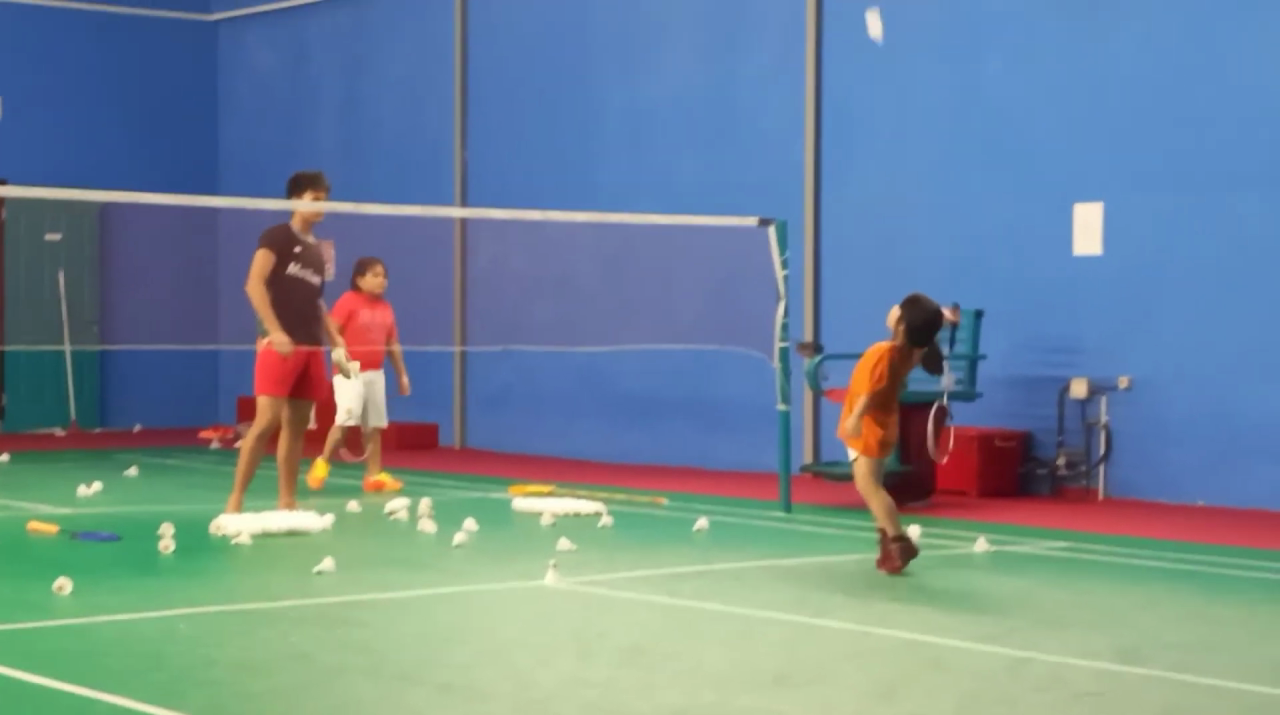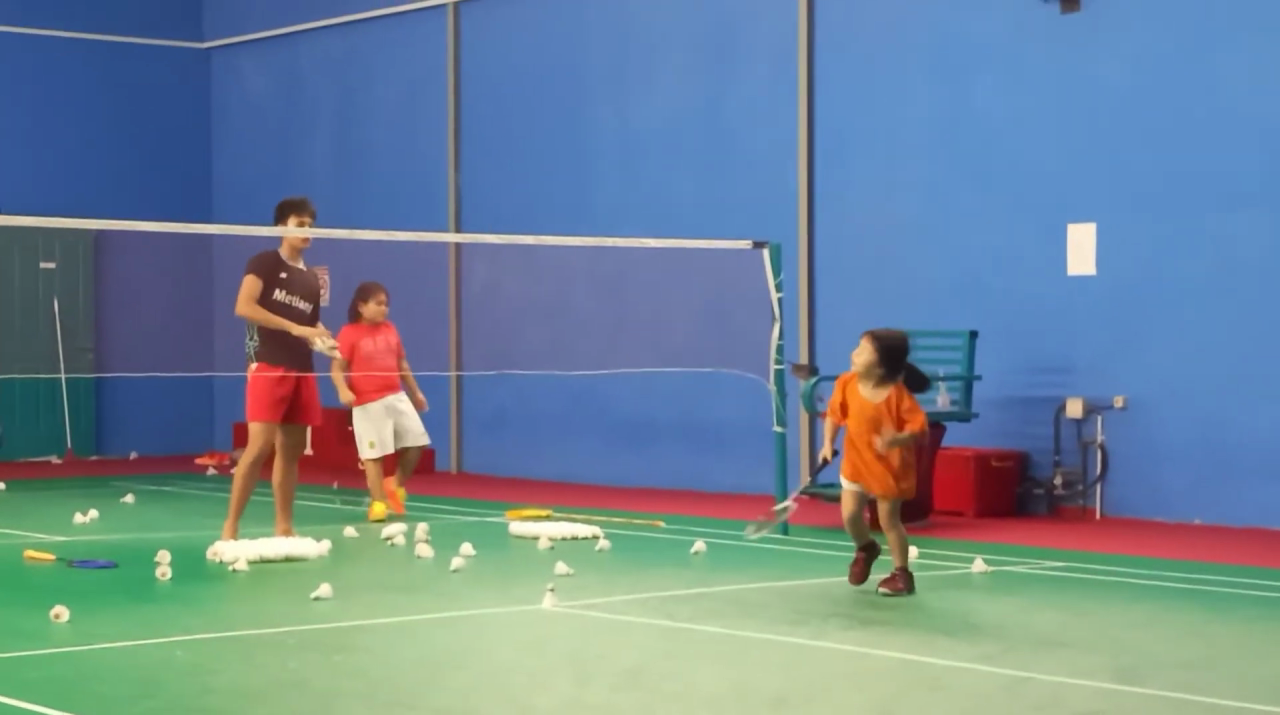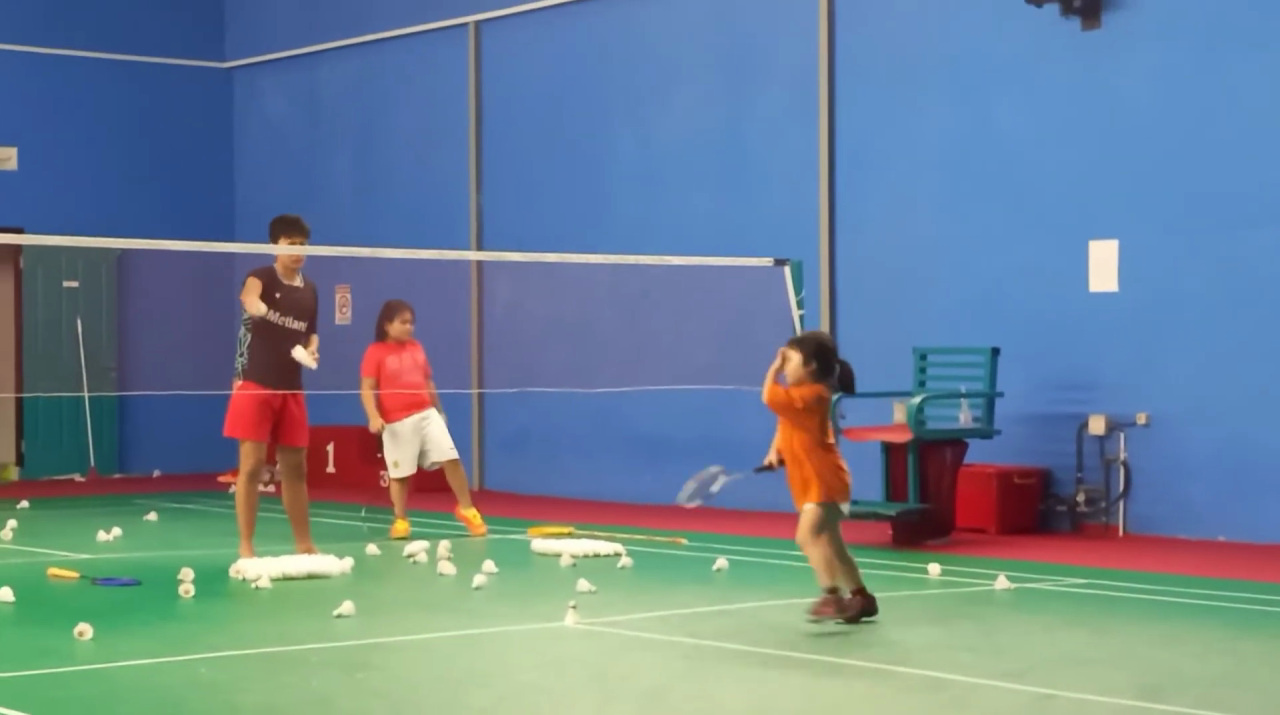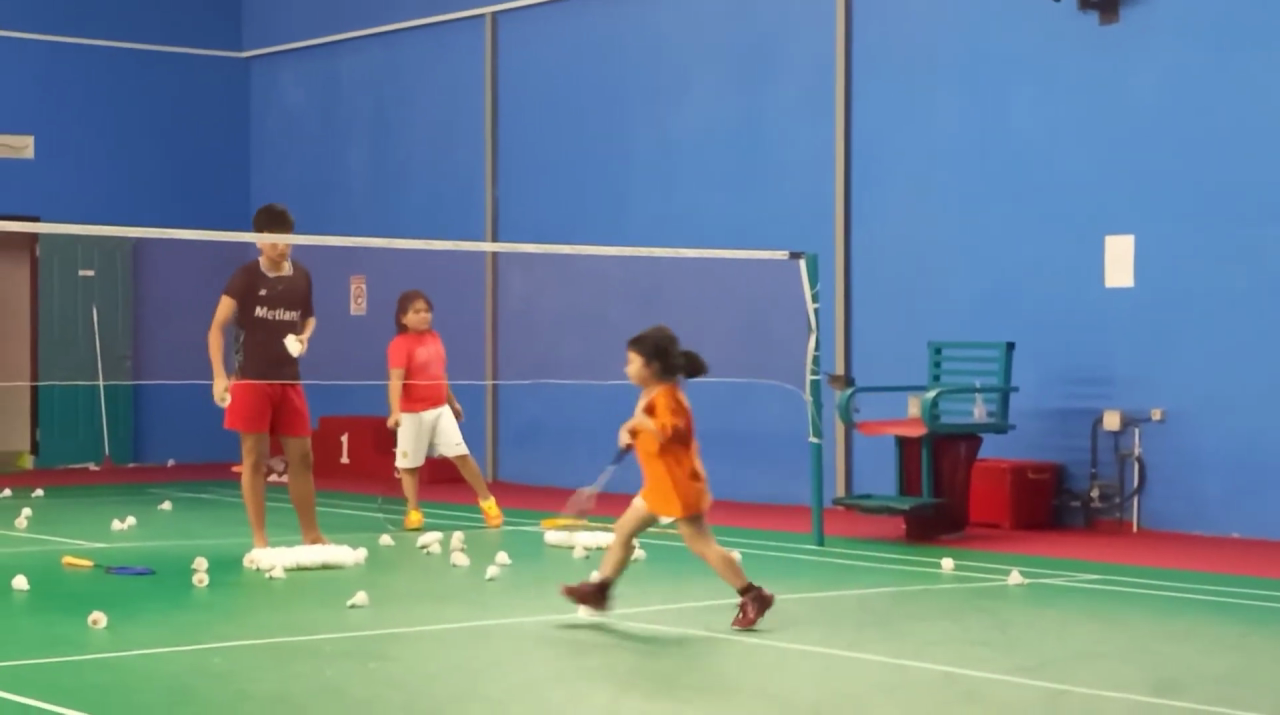
dt=0.5s
person 1, frame 1
left shoulder: (317, 252)
right shoulder: (276, 237)
right elbow: (254, 284)
left wrist: (337, 343)
right wrist: (276, 332)
left hip: (311, 347)
right hip: (278, 346)
left knee: (296, 425)
right knee: (265, 422)
left ankle: (287, 501)
right ankle: (235, 499)
person 1, frame 2
left shoulder: (311, 278)
right shoulder: (264, 263)
right elbow: (243, 307)
left wrist: (325, 339)
right wrist: (294, 328)
left hip: (302, 371)
right hip: (267, 367)
left knee: (291, 450)
right knee: (259, 447)
left ankle: (284, 527)
right ankle: (230, 526)
person 1, frame 3
left shoulder: (310, 291)
right shoulder: (263, 277)
right elbow: (248, 293)
left wrist: (312, 351)
right wrist: (253, 303)
left hip: (290, 389)
right hip: (254, 385)
left knee: (295, 468)
right knee: (252, 466)
left ankle: (304, 545)
right ankle: (246, 548)
person 1, frame 4
left shoulder: (302, 276)
right shoulder: (245, 278)
right elbow: (217, 327)
left wrist: (304, 336)
right wrist: (220, 375)
left hip: (289, 381)
right hip: (251, 381)
left knee: (302, 458)
right knee: (254, 459)
left ankle: (312, 535)
right ankle: (259, 540)
person 2, frame 1
left shoulder: (888, 349)
right shoulder: (908, 349)
left elbow: (870, 389)
left wrist: (854, 418)
right wrist: (940, 319)
left hip: (872, 429)
right hip: (871, 428)
left knee: (870, 487)
right knee: (866, 485)
left ankle: (898, 544)
right ankle: (892, 541)
person 2, frame 2
left shoulder: (899, 394)
right shoulder: (846, 383)
left elbow: (919, 426)
right elbow: (833, 416)
left wrist: (898, 439)
right wrist: (827, 444)
left hip: (891, 467)
right hip: (855, 463)
left knee: (889, 521)
right knee: (850, 515)
left ankle: (901, 573)
right ankle: (865, 549)
person 2, frame 3
left shoulder: (813, 395)
right shoulder: (798, 395)
left elbow: (770, 398)
right elbow: (788, 433)
left wrist: (774, 373)
right wrist: (776, 452)
left hip: (824, 482)
right hip: (807, 483)
left knee: (807, 536)
right knee: (830, 545)
left ankle: (834, 595)
right ankle: (860, 598)
person 2, frame 4
left shoulder: (668, 396)
right shoulder: (652, 394)
left elbow: (668, 433)
right elbow: (638, 428)
left wrist: (639, 419)
right wrist: (629, 432)
left hip: (678, 486)
right hip: (658, 483)
left knee: (702, 545)
right knee: (624, 530)
left ankle: (753, 596)
right ankle: (600, 589)
person 3, frame 1
left shoulder: (386, 308)
right shoulder: (349, 300)
left elbow: (393, 344)
left wrist: (402, 374)
left hip: (376, 374)
right hip: (349, 373)
left knee: (376, 425)
right knee: (346, 420)
left ankle: (375, 476)
right ankle: (322, 463)
person 3, frame 2
left shoulder: (390, 329)
right shoulder: (349, 333)
left elbow: (402, 363)
right elbow: (337, 368)
left wrist: (415, 391)
right wrist: (343, 391)
left hip: (397, 396)
right hip: (367, 403)
left knee: (418, 442)
right knee: (374, 453)
left ankle: (395, 483)
right ankle: (377, 503)
person 3, frame 3
left shoulder: (417, 347)
right shoulder: (375, 352)
right elbow: (367, 389)
left wrist: (439, 411)
right wrist: (374, 416)
left hip: (427, 415)
right hip: (396, 422)
left knee: (451, 459)
right knee: (399, 473)
left ankle: (467, 510)
right ankle: (400, 521)
person 3, frame 4
left shoulder: (435, 338)
right shoulder: (400, 344)
right elbow: (395, 380)
left wrist: (453, 402)
right wrist: (395, 411)
left hip: (441, 410)
right hip: (412, 414)
left knee: (461, 454)
right knee: (409, 464)
left ankle: (487, 501)
right ankle: (413, 512)
